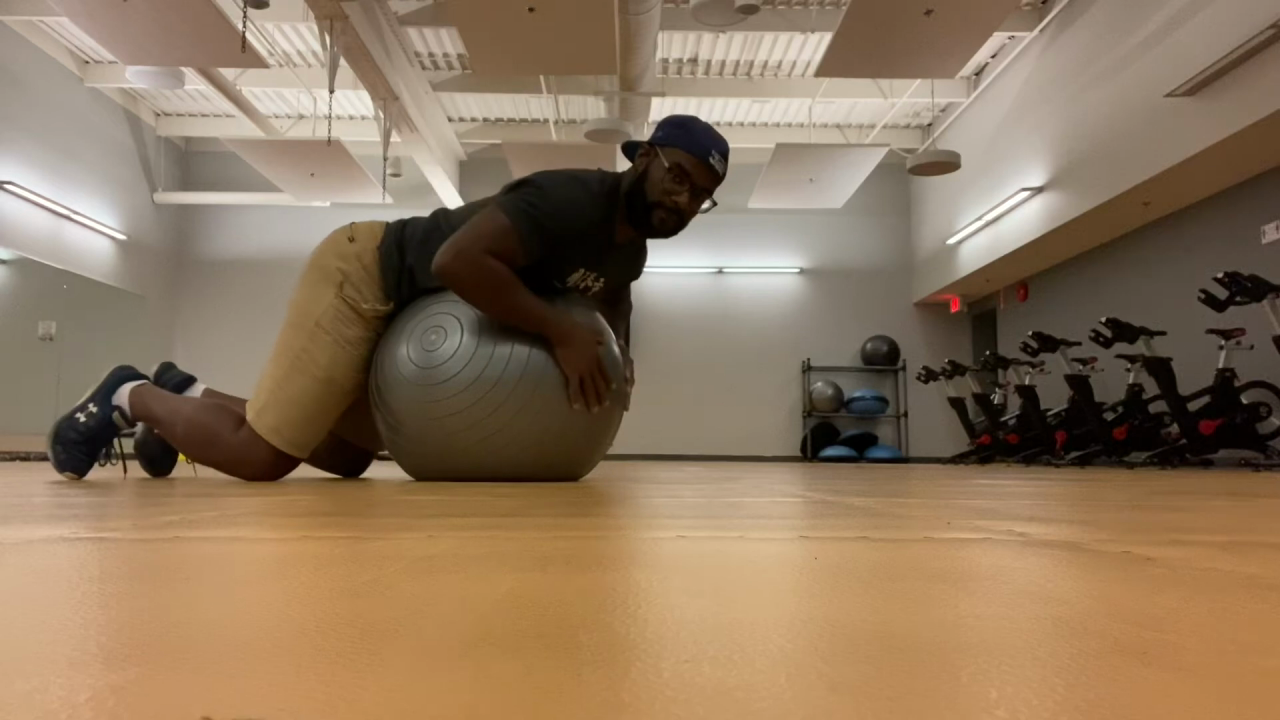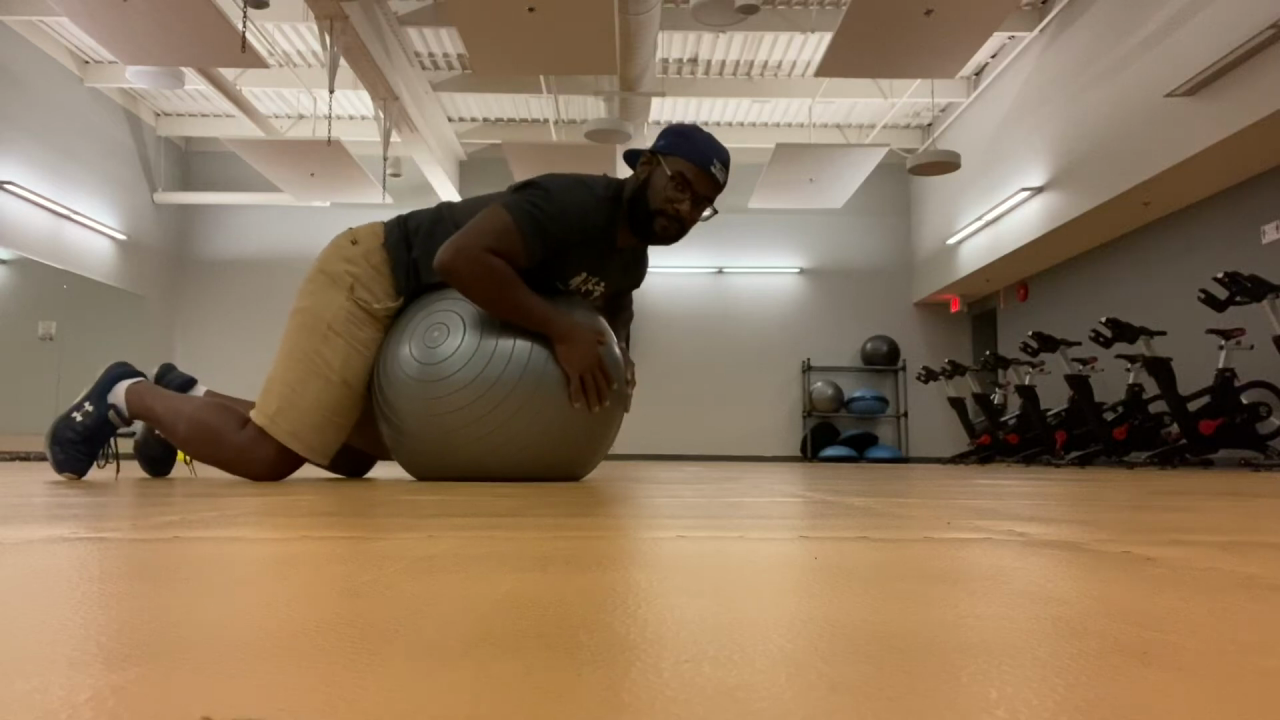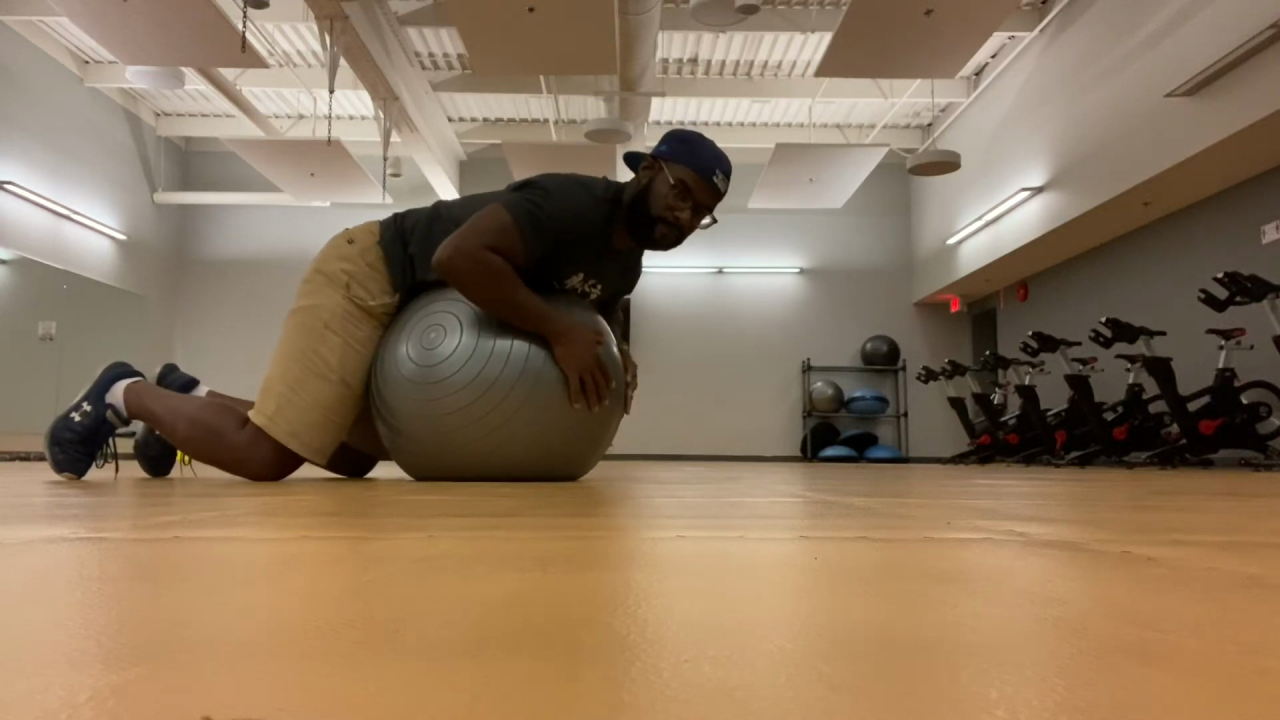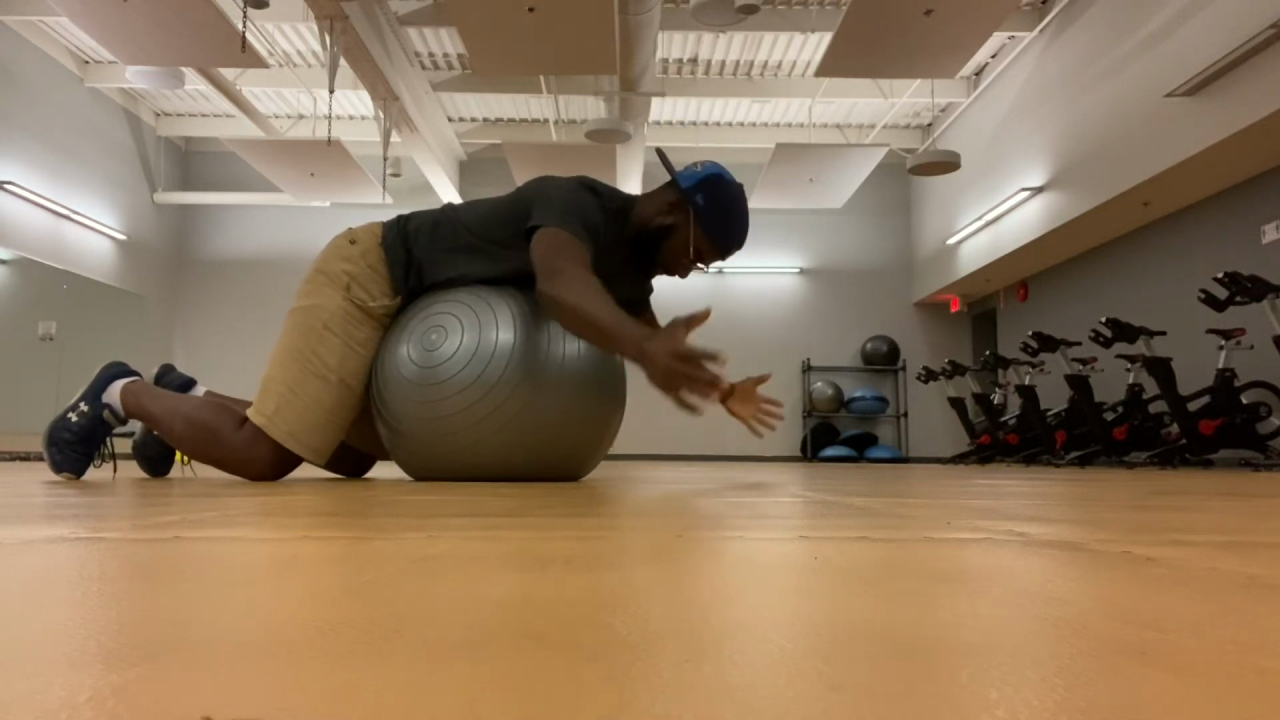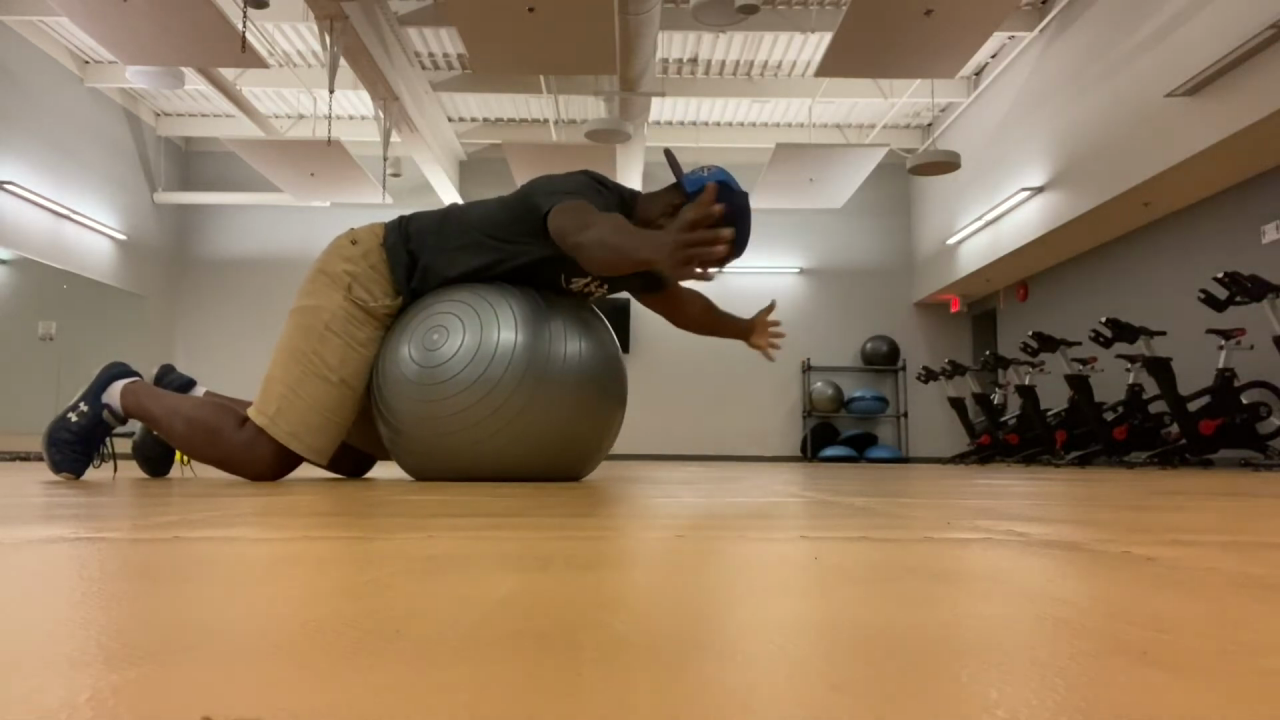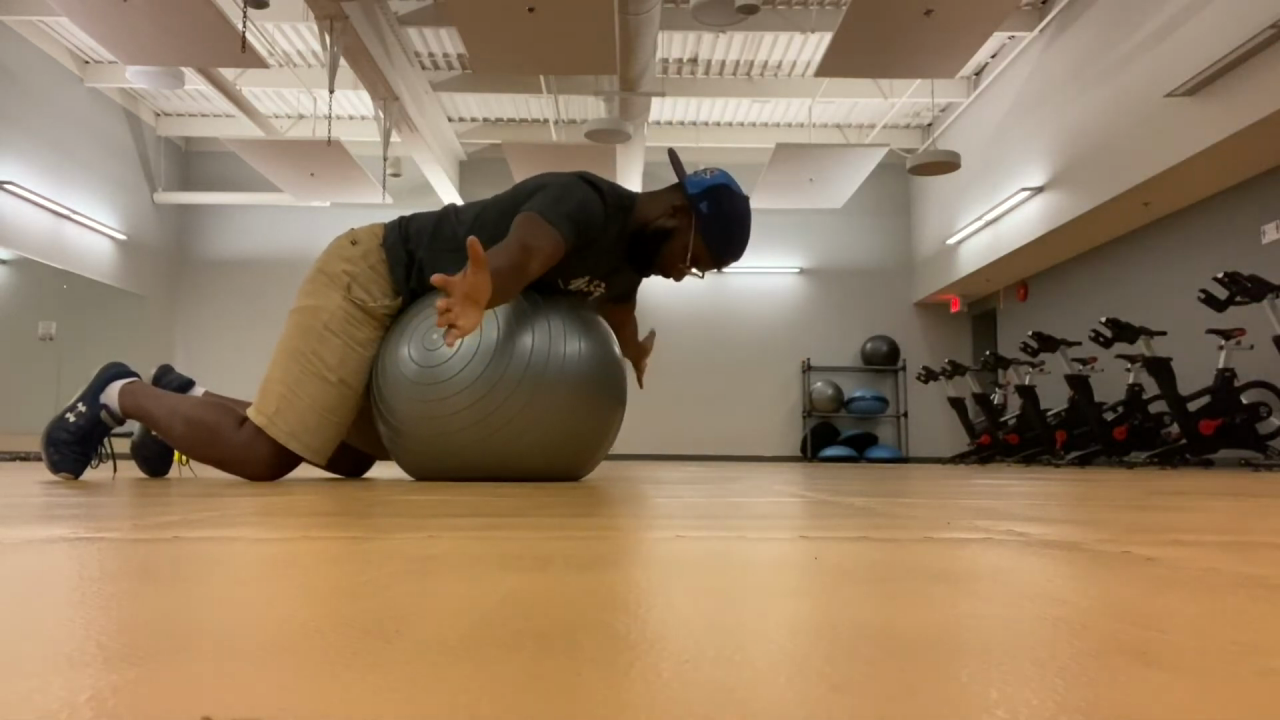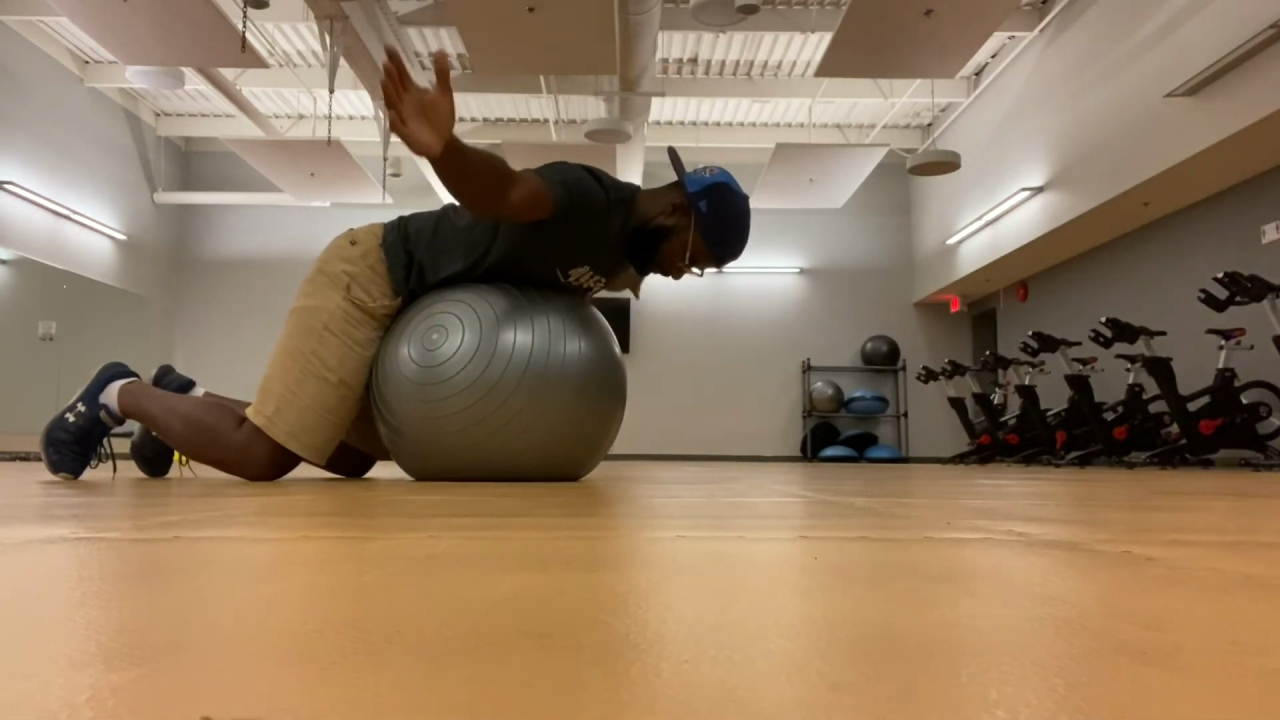
dt=0.7s
person 1, frame 1
left shoulder: (631, 249)
right shoulder: (571, 200)
left elbow: (613, 298)
right elbow: (457, 262)
left wrist: (616, 348)
right wrist: (561, 333)
left hip: (407, 307)
right hip: (366, 274)
left knee: (345, 457)
right knee: (260, 455)
left ankle: (188, 394)
right ankle: (133, 398)
person 1, frame 2
left shoulder: (631, 260)
right shoulder: (575, 203)
left elbow: (613, 308)
right elbow: (459, 258)
left wrist: (615, 354)
right wrist: (561, 332)
left hip: (416, 309)
right hip: (373, 276)
left knee: (351, 456)
right knee: (264, 455)
left ankle: (187, 393)
right ankle: (128, 395)
person 1, frame 3
left shoulder: (624, 265)
right shoulder: (571, 203)
left elbow: (592, 315)
right elbow: (457, 257)
left wrist: (608, 354)
right wrist: (558, 333)
left hip: (414, 309)
right hip: (371, 275)
left knee: (350, 456)
right knee: (264, 454)
left ankle: (192, 396)
right ankle: (128, 395)
person 1, frame 4
left shoulder: (631, 257)
right shoulder: (580, 206)
left elbow: (640, 324)
right elbow: (561, 287)
left wrist: (723, 388)
right wrist: (650, 353)
left hip: (413, 312)
right hip: (369, 278)
left knee: (350, 457)
right knee: (262, 455)
left ankle: (186, 395)
right ankle: (124, 396)
person 1, frame 5
left shoulder: (630, 246)
right shoulder: (589, 198)
left elbow: (678, 303)
right elbow: (591, 239)
left wrist: (741, 329)
right wrist: (657, 247)
left hip: (411, 310)
right hip: (371, 278)
left knee: (348, 458)
right knee: (263, 454)
left ankle: (188, 397)
right ankle: (125, 394)
person 1, frame 6
left shoulder: (628, 253)
right shoulder: (583, 204)
left elbow: (617, 312)
right elbow: (519, 253)
left wrist: (636, 355)
right wrist: (483, 291)
left hip: (410, 305)
right hip: (369, 277)
left knee: (349, 455)
right knee: (261, 454)
left ankle: (183, 395)
right ankle: (123, 394)
person 1, frame 7
left shoulder: (627, 233)
right shoulder: (586, 197)
right elbow: (501, 190)
left wrist: (625, 279)
right wrist: (444, 147)
left hip: (407, 311)
right hip: (371, 279)
left knee: (348, 457)
right knee: (259, 453)
left ankle: (184, 398)
right ankle: (124, 396)
